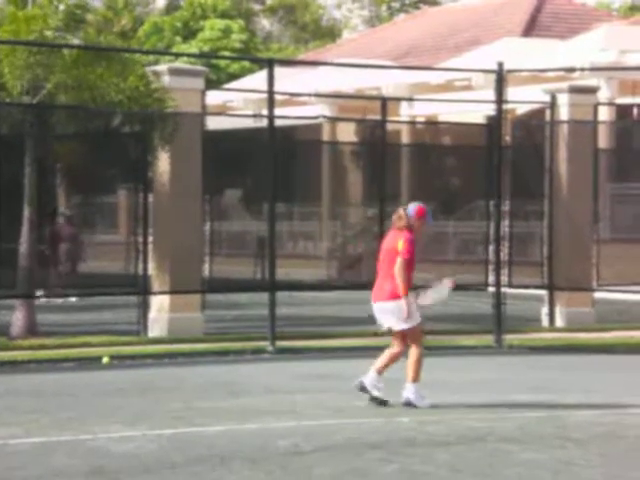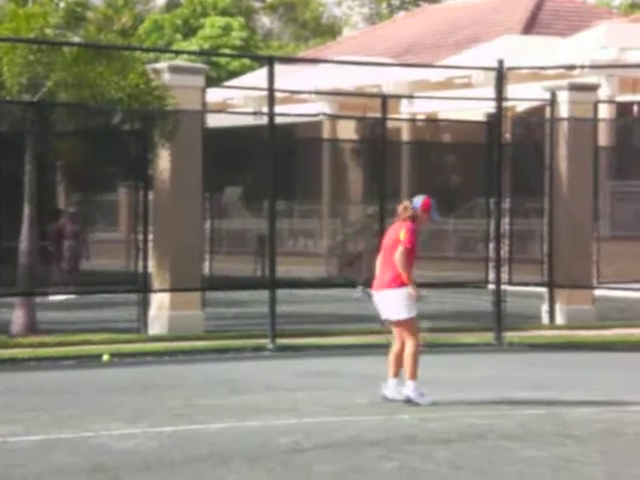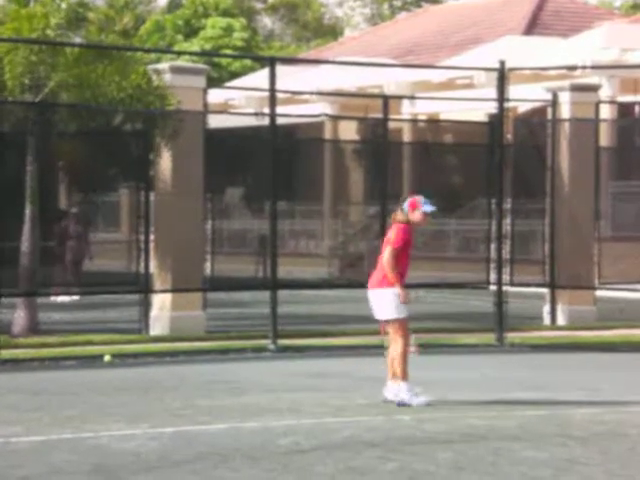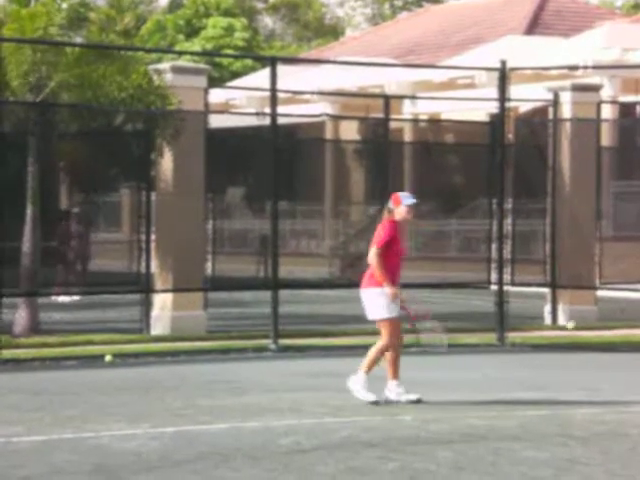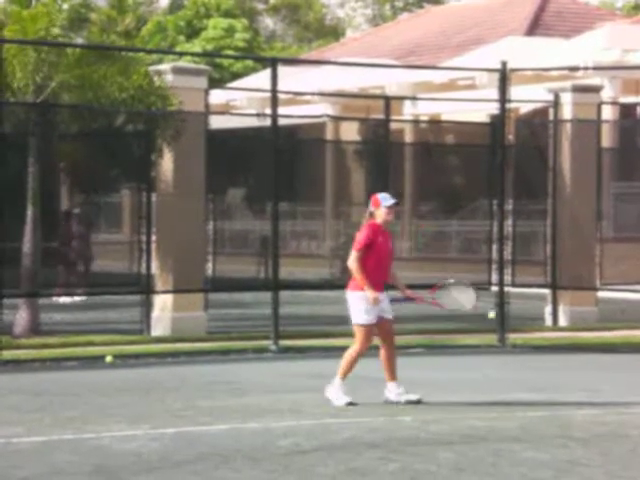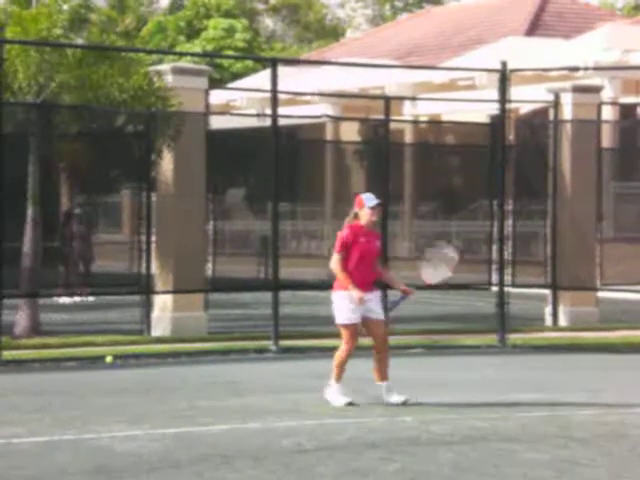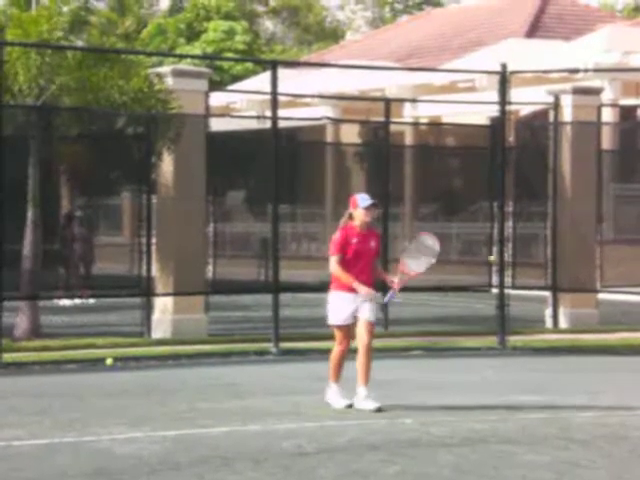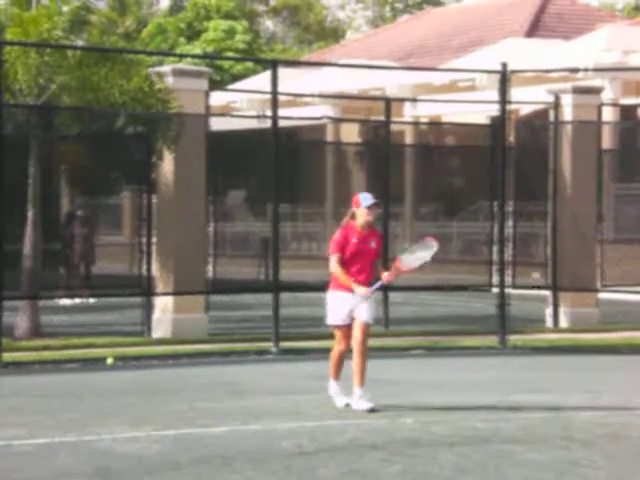
dt=0.2s
person 1, frame 1
left shoulder: (392, 236)
right shoulder: (407, 238)
right elbow: (398, 269)
right wrist: (405, 298)
left hip: (379, 299)
right hip: (395, 299)
left knee: (399, 346)
right knee: (417, 344)
left ankle: (370, 377)
right ankle: (411, 393)
person 1, frame 2
left shoulder: (394, 227)
right shoulder: (408, 228)
left elbow: (380, 260)
right elbow: (399, 258)
right wrist: (411, 285)
left hip: (381, 288)
right hip: (395, 289)
left knee: (401, 339)
right knee: (412, 338)
left ankle: (392, 386)
right ankle: (411, 389)
person 1, frame 3
left shoulder: (402, 230)
right shoulder: (402, 228)
right elbow: (386, 258)
right wrist: (399, 286)
left hip: (382, 289)
right hip: (385, 289)
left knee: (398, 340)
right knee: (401, 339)
left ankle: (395, 389)
right ankle: (401, 389)
person 1, frame 4
left shoulder: (396, 229)
right shoulder: (388, 227)
right elbow: (373, 257)
left wrist: (392, 288)
right wrist: (388, 285)
left hip: (386, 290)
right hip: (376, 289)
left knee: (396, 339)
right knee: (388, 339)
left ankle: (394, 388)
right ankle: (358, 380)
person 1, frame 5
left shoulder: (386, 235)
right shoulder: (367, 231)
right elbow: (352, 262)
left wrist: (404, 289)
right wrist: (367, 289)
left hip: (379, 295)
right hip: (361, 294)
left knee: (388, 341)
right knee: (362, 343)
left ankle: (393, 390)
right ankle: (335, 386)
person 1, frame 6
left shoulder: (375, 236)
right shoulder: (349, 232)
right elbow: (334, 264)
left wrist: (395, 284)
right wrist: (352, 289)
left hip: (370, 294)
right hip: (346, 294)
left knee: (382, 341)
right knee: (349, 343)
left ankle: (384, 389)
right ankle: (333, 388)
person 1, frame 7
left shoulder: (374, 236)
right shoulder: (342, 233)
right elbow: (334, 267)
left wrist: (387, 278)
right wrist: (358, 286)
left hip: (365, 296)
right hip: (342, 294)
left knee: (365, 343)
right knee: (342, 344)
left ankle: (362, 394)
right ankle: (333, 389)
person 1, frame 8
left shoulder: (376, 236)
right shoulder: (343, 233)
right elbow: (334, 266)
left wrist: (382, 275)
right wrist: (355, 286)
left hip: (364, 296)
right hip: (341, 294)
left knee: (360, 344)
right knee: (342, 345)
left ankle: (358, 394)
right ankle: (334, 384)
